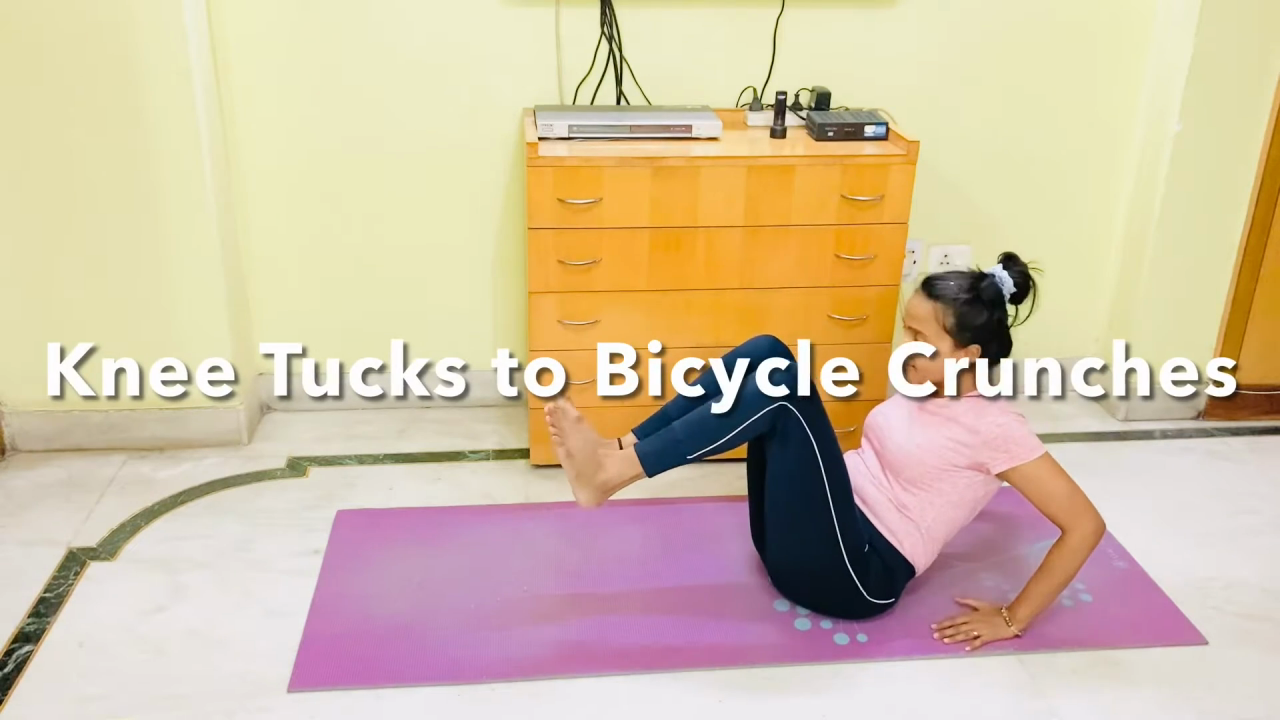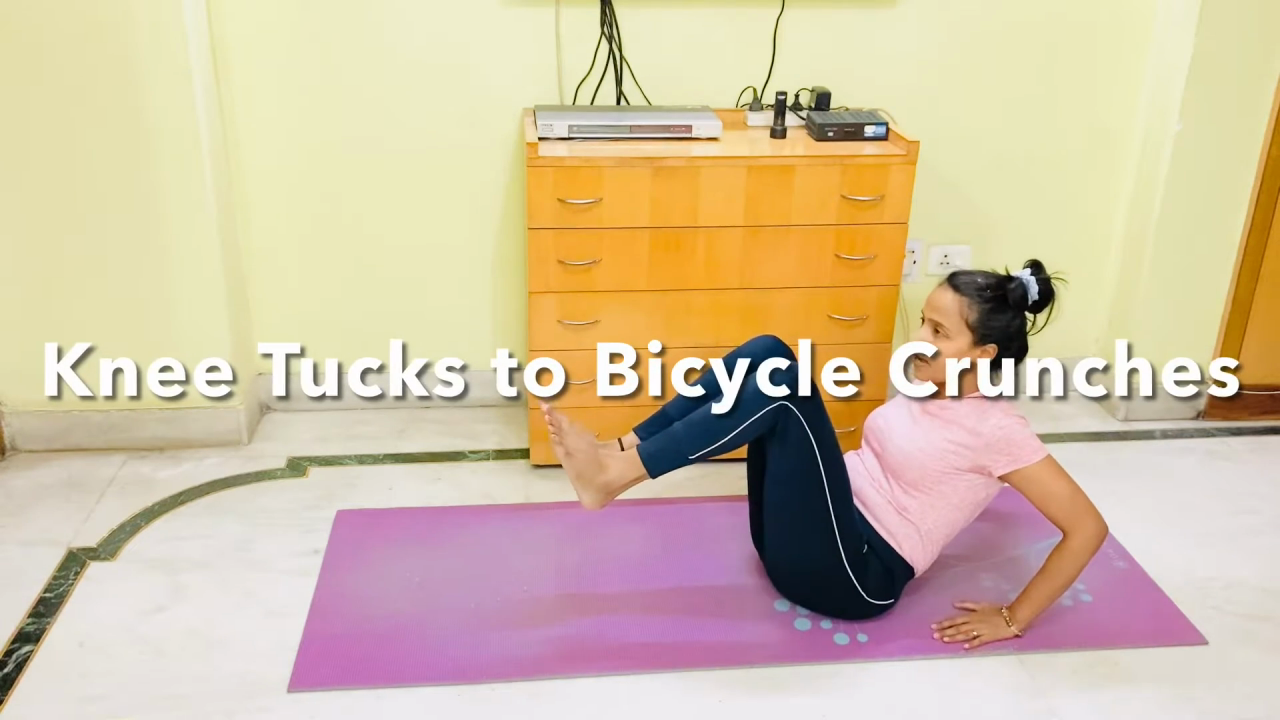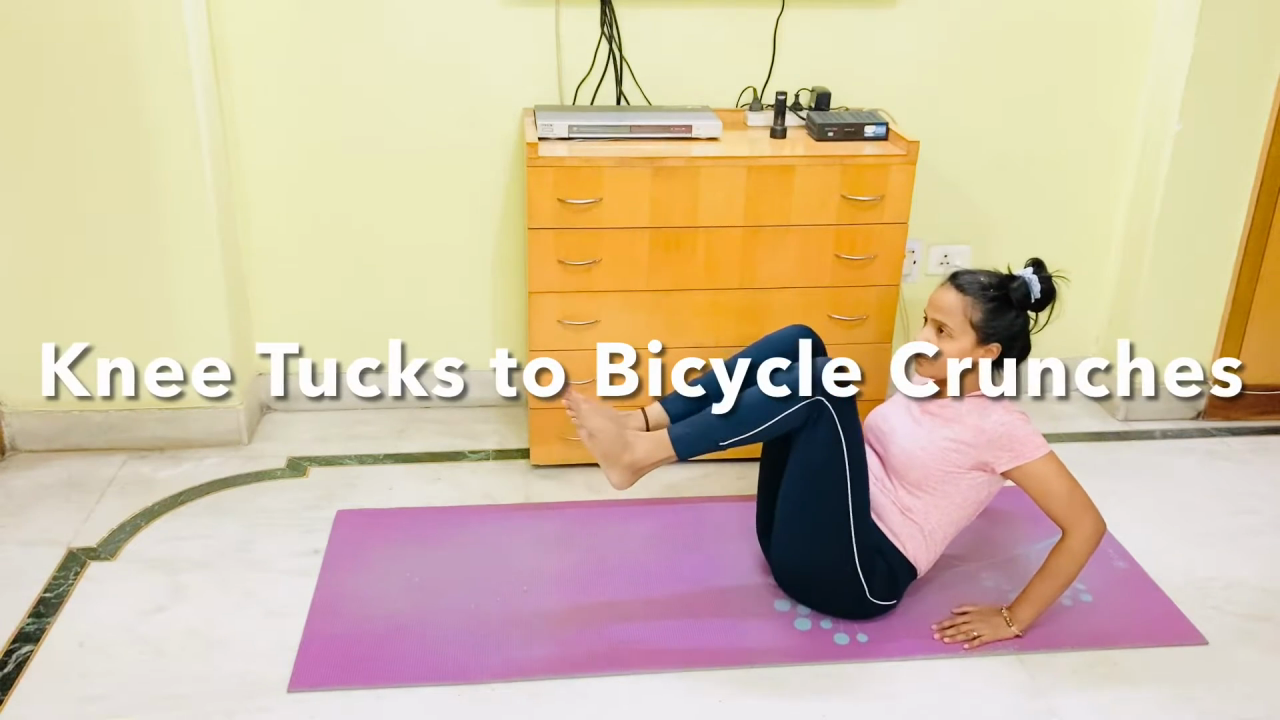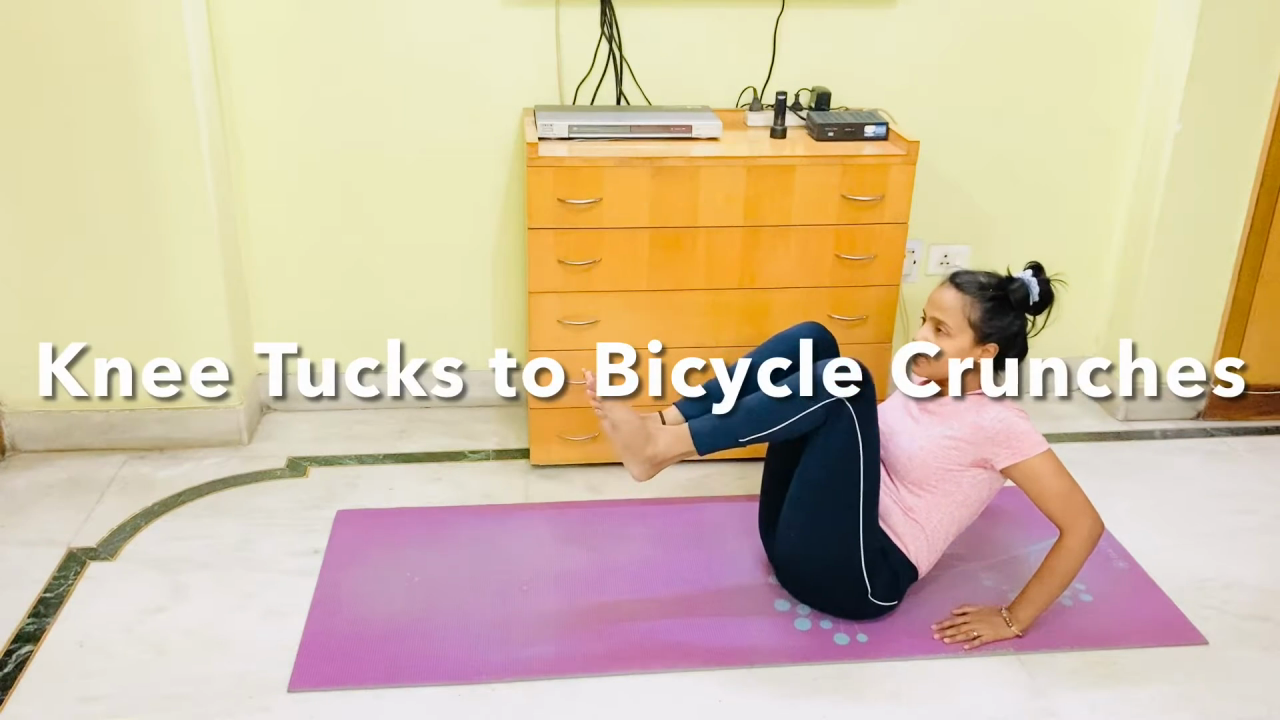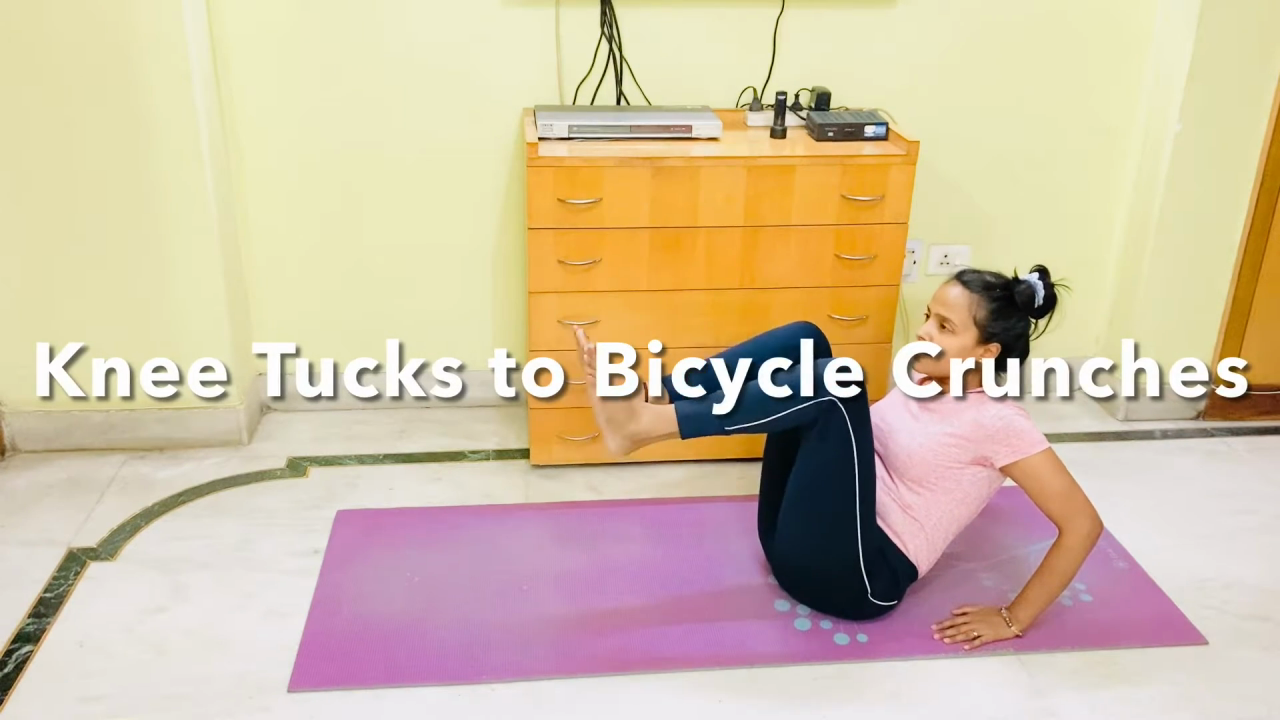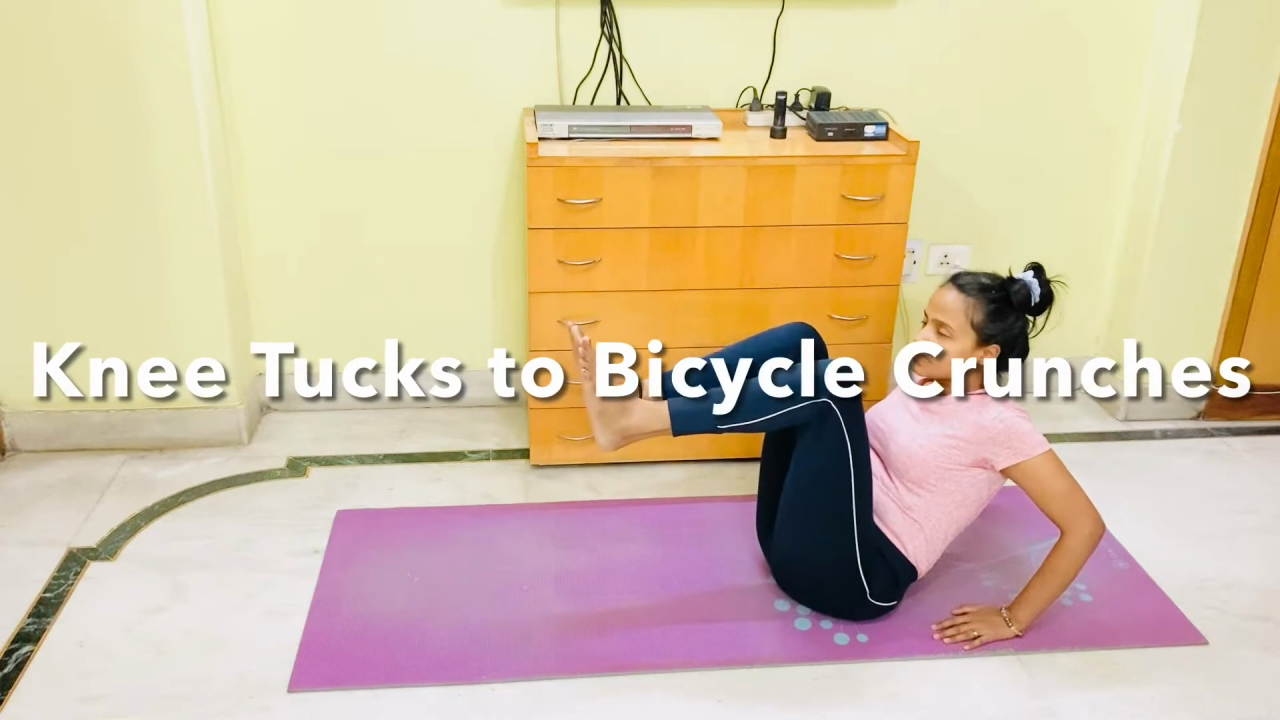
dt=0.4s
person 1, frame 1
left shoulder: (993, 428)
right shoulder: (925, 383)
left elbow: (1085, 525)
left wrist: (1013, 619)
left hip: (852, 570)
right hip: (819, 525)
left knee: (783, 387)
right knee: (765, 354)
left ankle: (614, 473)
right ankle: (620, 449)
person 1, frame 2
left shoulder: (996, 430)
right shoulder: (930, 386)
left elbow: (1088, 528)
left wrist: (1012, 619)
left hip: (850, 571)
right hip: (820, 523)
left knee: (785, 386)
right knee: (767, 353)
left ankle: (616, 475)
right ankle: (619, 451)
person 1, frame 3
left shoulder: (998, 428)
right shoulder: (928, 382)
left elbow: (1086, 526)
left wrist: (1013, 620)
left hip: (853, 574)
right hip: (799, 533)
left knee: (823, 382)
right knee: (798, 342)
left ankle: (643, 455)
right ankle: (645, 423)
person 1, frame 4
left shoulder: (997, 426)
right shoulder: (926, 382)
left elbow: (1084, 526)
left wrist: (1013, 620)
left hip: (853, 575)
right hip: (799, 534)
left knee: (843, 380)
right knee: (811, 339)
left ankle: (663, 446)
right ankle: (666, 423)
person 1, frame 5
left shoulder: (997, 424)
right shoulder: (924, 380)
left elbow: (1083, 525)
left wrist: (1013, 620)
left hip: (855, 573)
right hip: (797, 535)
left knee: (833, 381)
right knee: (803, 339)
left ankle: (644, 426)
right ankle: (645, 401)
person 1, frame 6
left shoulder: (998, 427)
right shoulder: (924, 381)
left elbow: (1085, 526)
left wrist: (1013, 620)
left hip: (856, 574)
right hip: (798, 534)
left knee: (826, 384)
right knee: (799, 341)
left ankle: (637, 422)
right ankle: (641, 401)
